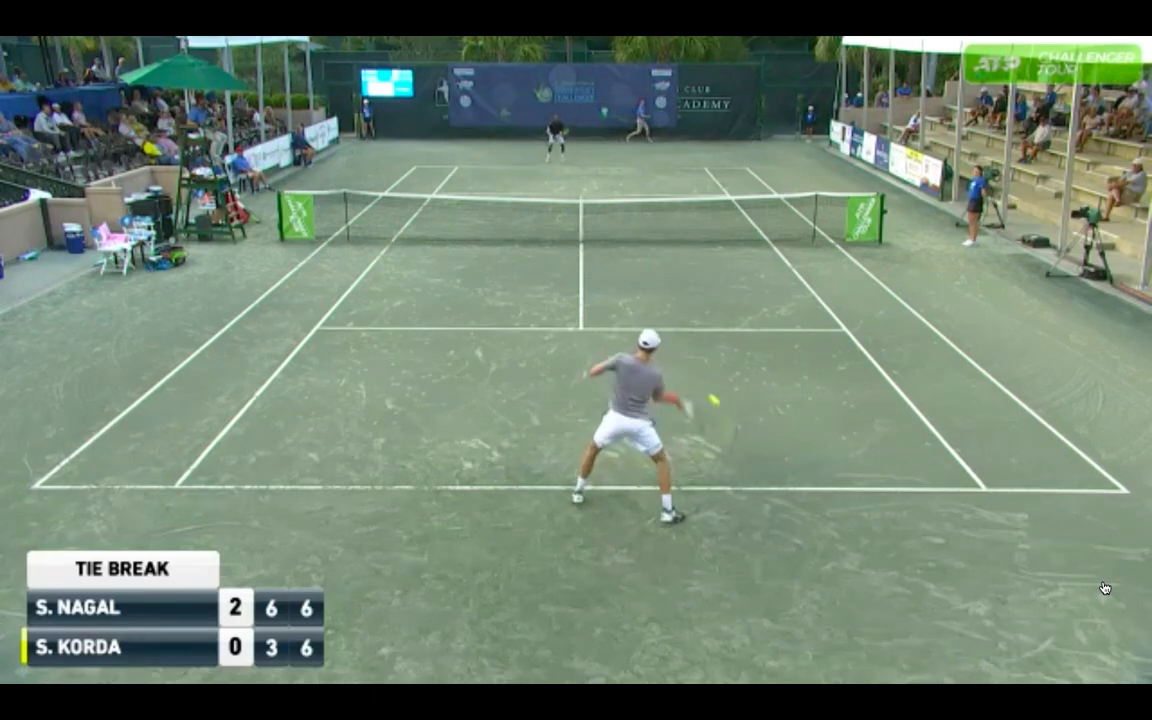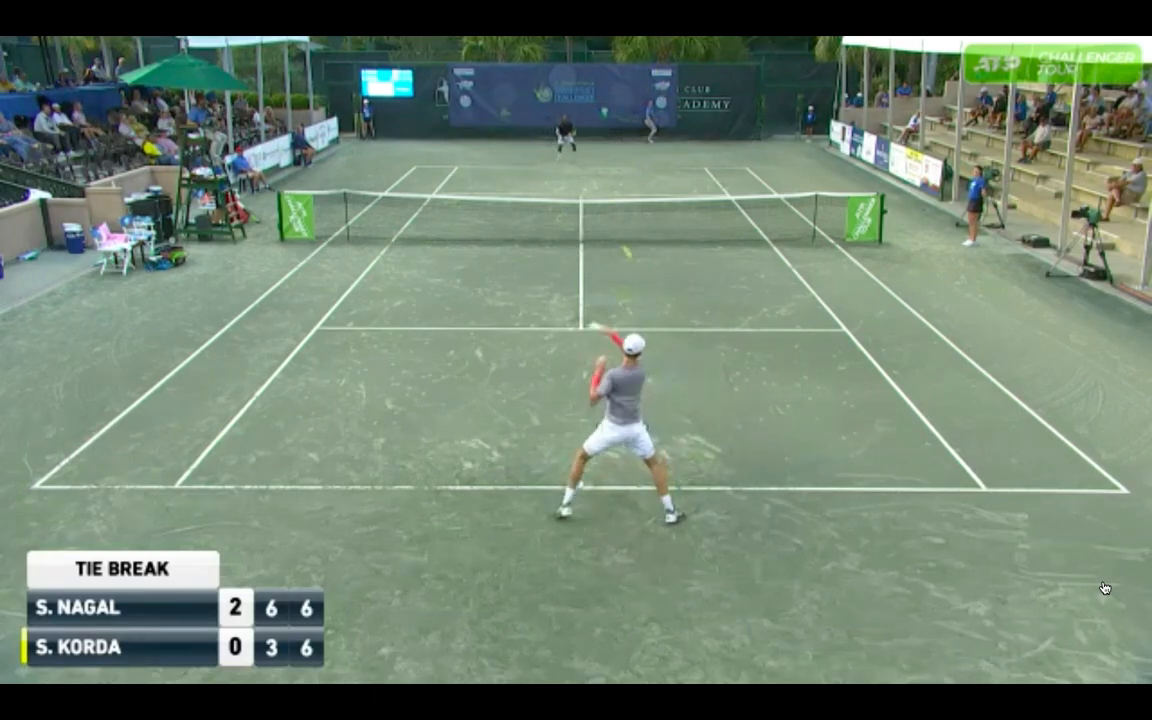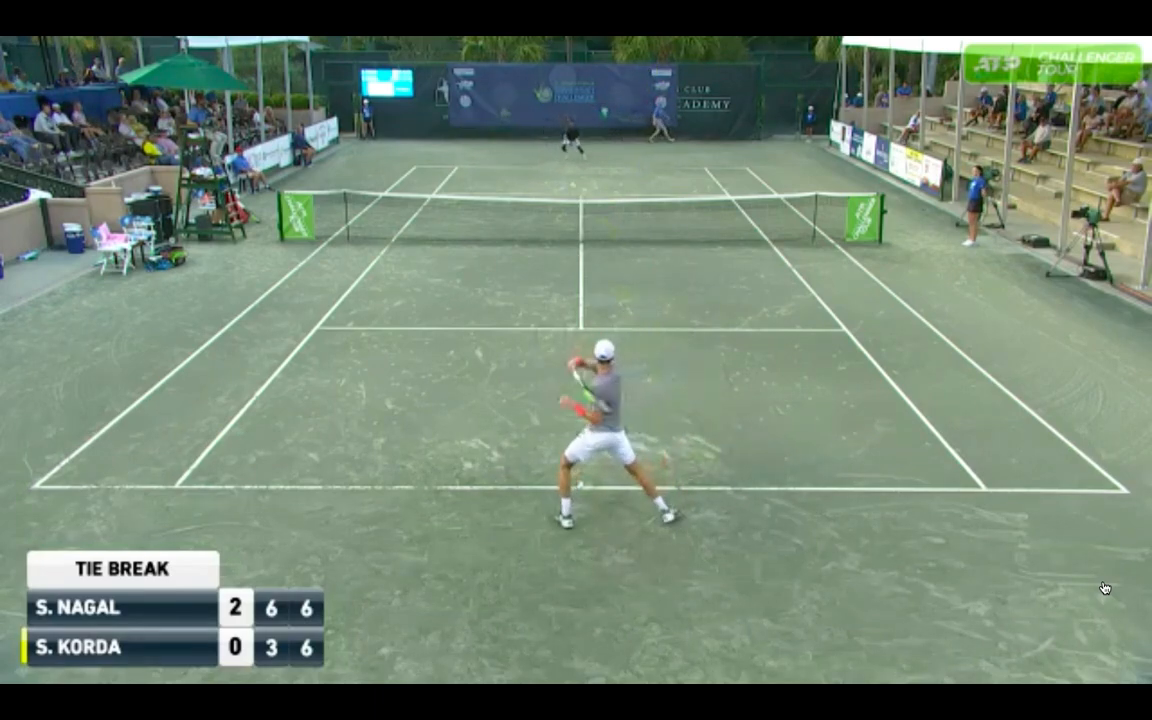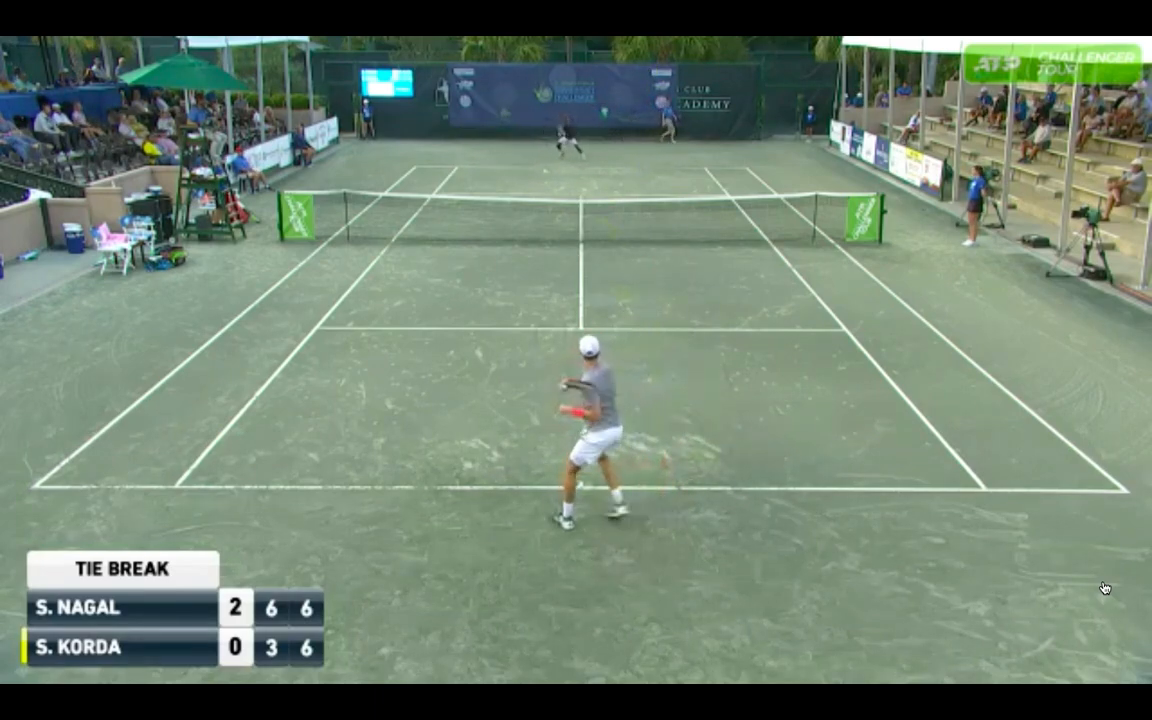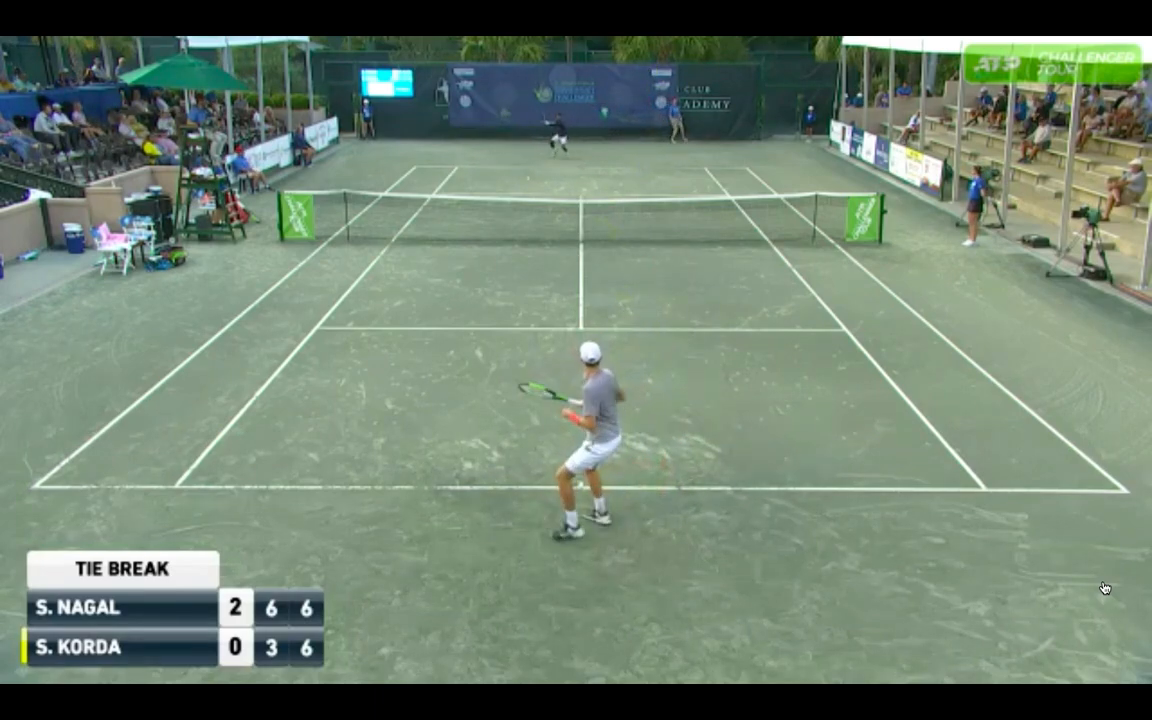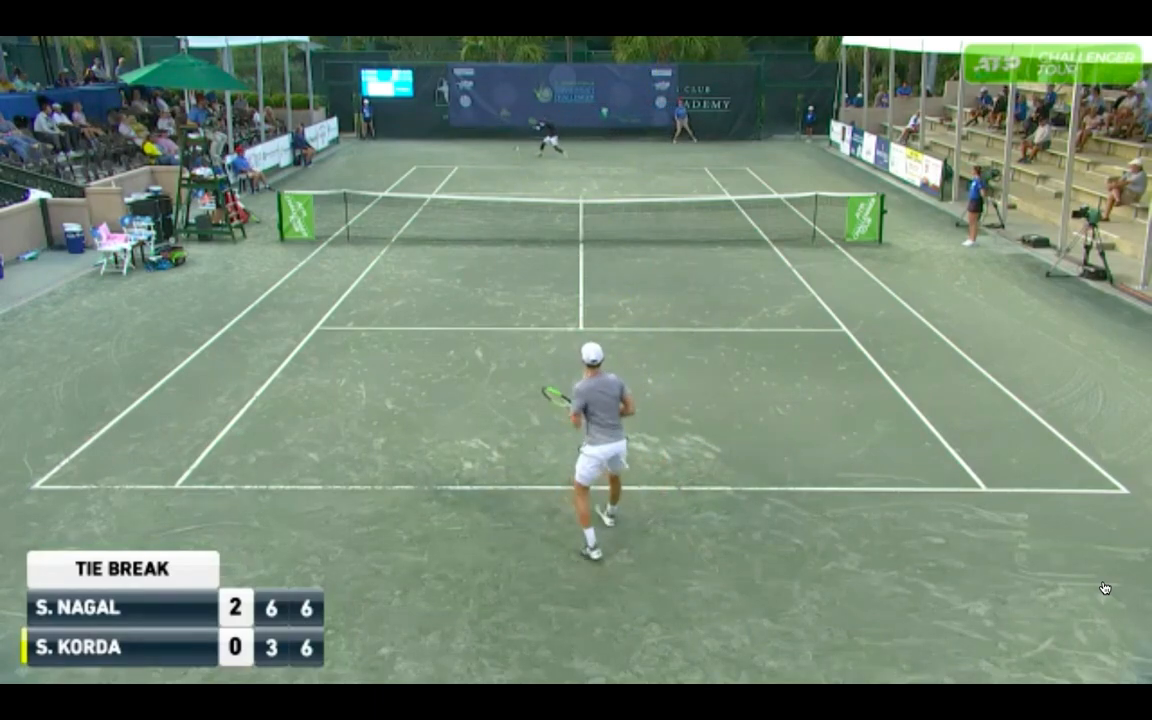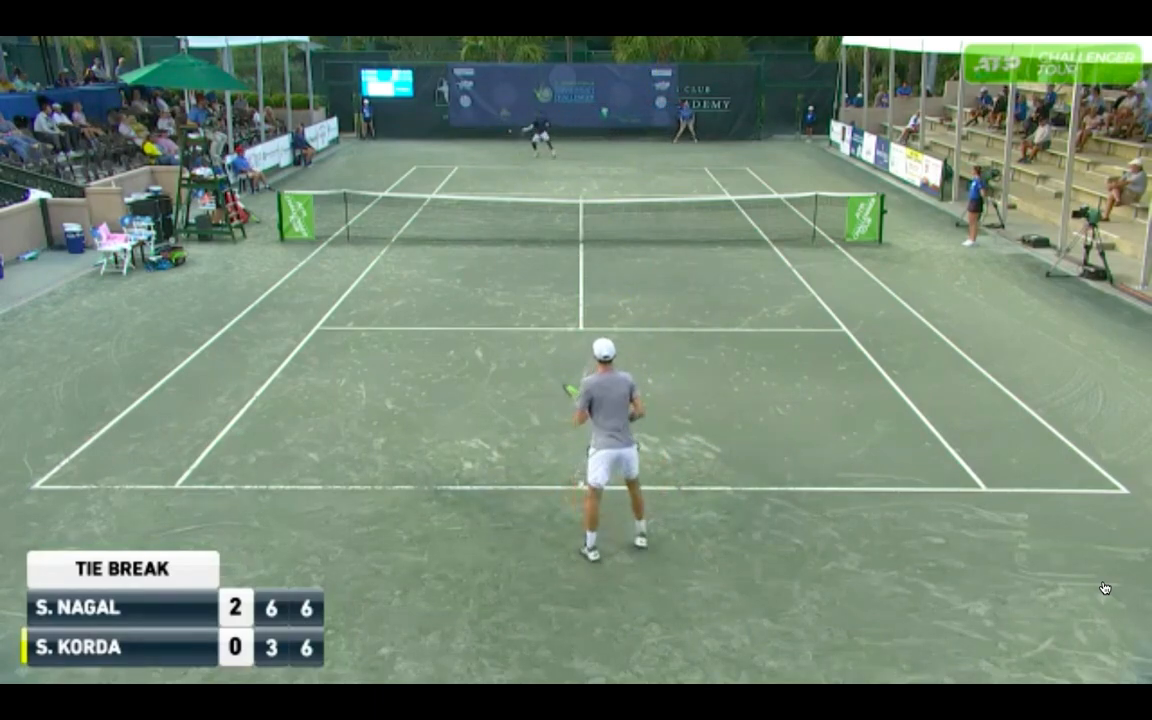
dt=0.2s
person 1, frame 1
left shoulder: (622, 360)
right shoulder: (655, 374)
left elbow: (591, 373)
right elbow: (658, 398)
left wrist: (609, 365)
right wrist: (678, 401)
left hip: (615, 418)
right hip: (639, 424)
left knee: (593, 449)
right knee: (662, 460)
left ankle: (579, 491)
right ankle: (668, 511)
person 1, frame 2
left shoulder: (613, 375)
right shoulder: (641, 371)
left elbow: (593, 400)
right elbow: (633, 361)
left wrist: (598, 370)
right wrist: (613, 336)
left hip: (612, 428)
right hip: (635, 428)
left knee: (581, 457)
right knee: (656, 464)
left ankle: (566, 505)
right ankle: (670, 511)
person 1, frame 3
left shoulder: (597, 386)
right shoulder: (613, 370)
left elbow: (596, 419)
right elbow: (590, 364)
left wrist: (572, 405)
right wrist: (576, 361)
left hip: (595, 435)
right hip: (617, 434)
left knee: (565, 465)
right knee: (636, 471)
left ankle: (566, 516)
right ankle: (665, 511)
person 1, frame 4
left shoulder: (590, 380)
right shoulder: (604, 367)
left elbow: (595, 415)
left wrist: (570, 410)
right wrist: (570, 382)
left hip: (599, 434)
right hip: (616, 429)
left knee: (570, 471)
right knee: (602, 457)
left ankle: (567, 518)
right ankle: (619, 504)
person 1, frame 5
left shoulder: (590, 389)
right shoulder: (608, 374)
left elbow: (590, 425)
right elbow: (621, 397)
left wrist: (570, 415)
left hip: (601, 443)
right hip: (614, 437)
left knee: (562, 476)
right knee: (589, 467)
left ankle: (573, 527)
right ankle: (601, 513)
person 1, frame 6
left shoulder: (581, 388)
right shoulder: (615, 381)
left elbow: (576, 422)
right elbow: (630, 410)
left wrist: (574, 415)
left hip: (597, 448)
right hip: (619, 444)
left knee: (580, 492)
right knee: (614, 477)
left ankle: (593, 547)
right ankle: (611, 515)
person 1, frame 7
left shoulder: (589, 383)
right shoulder: (627, 379)
left elbow: (579, 420)
right elbow: (640, 411)
left hip: (603, 448)
right hip: (627, 445)
left knee: (593, 496)
right knee: (634, 487)
left ankle: (591, 548)
right ankle: (641, 534)
